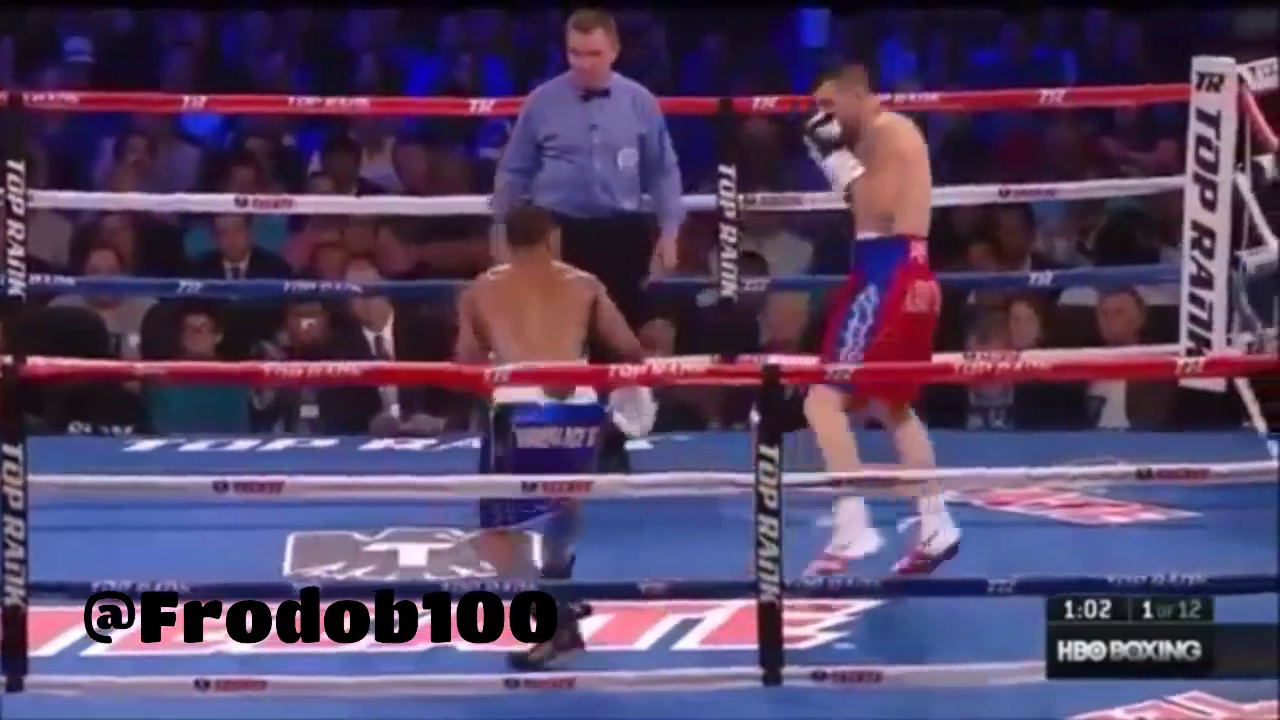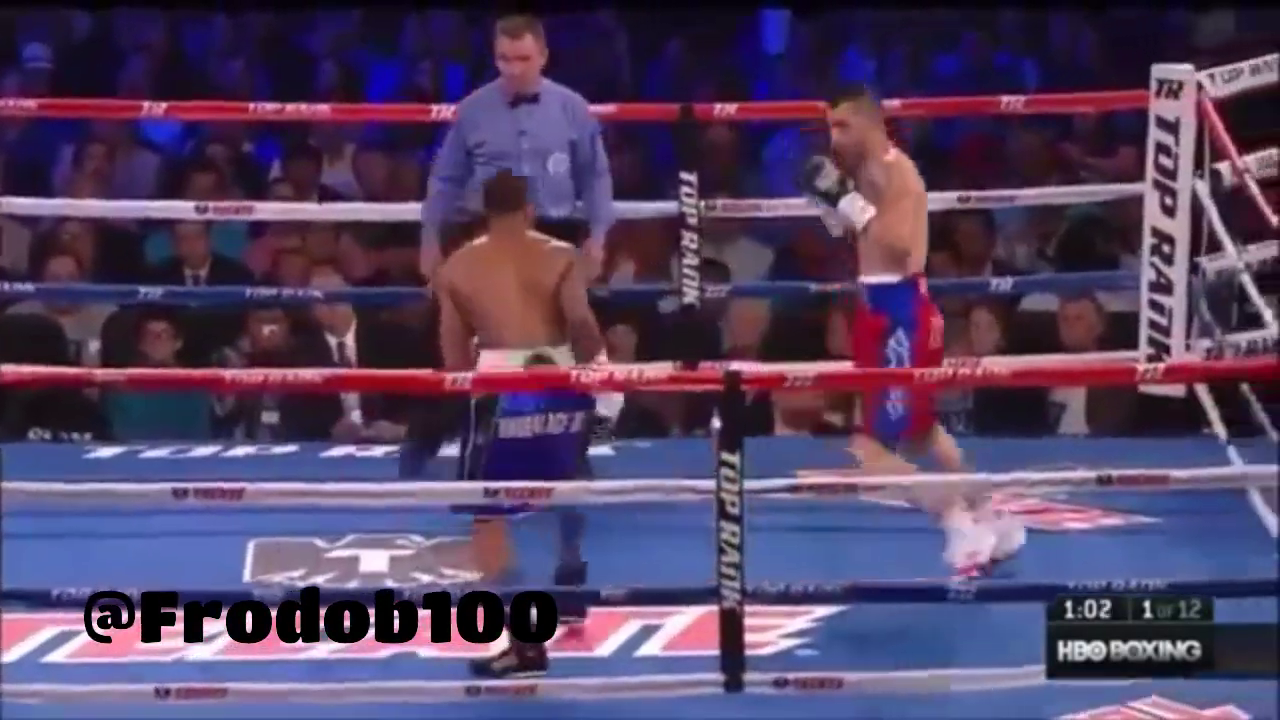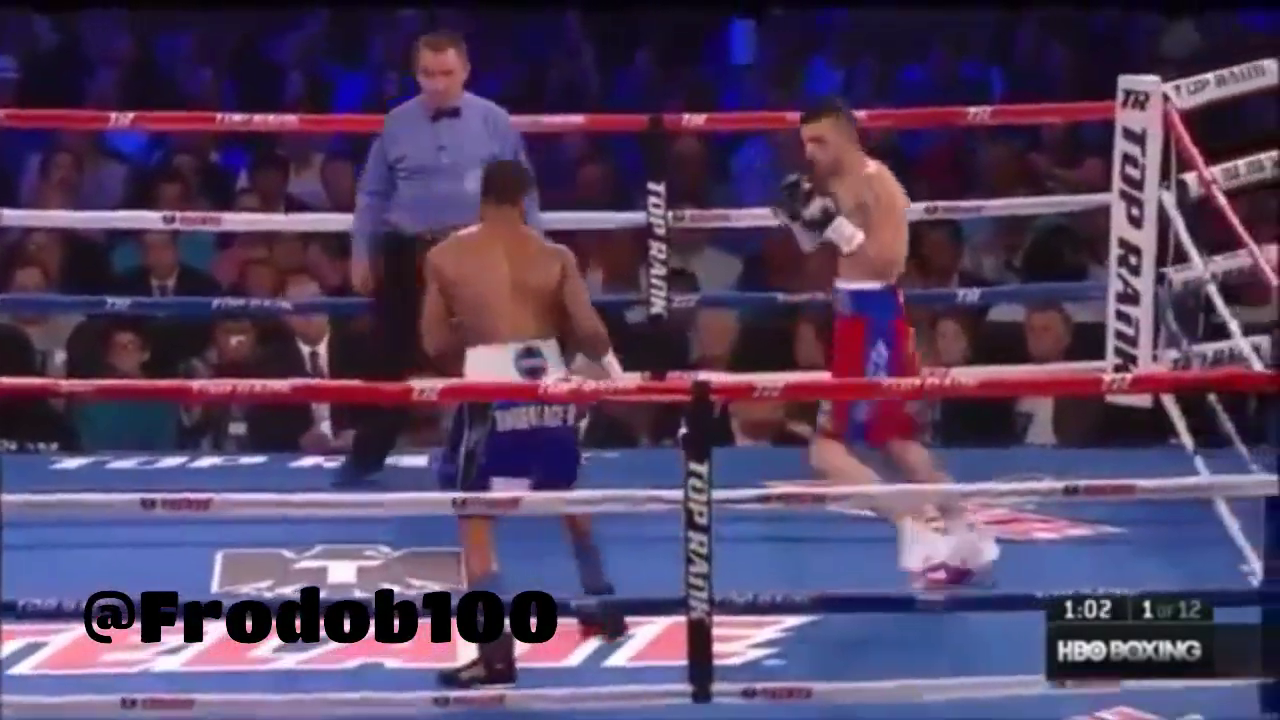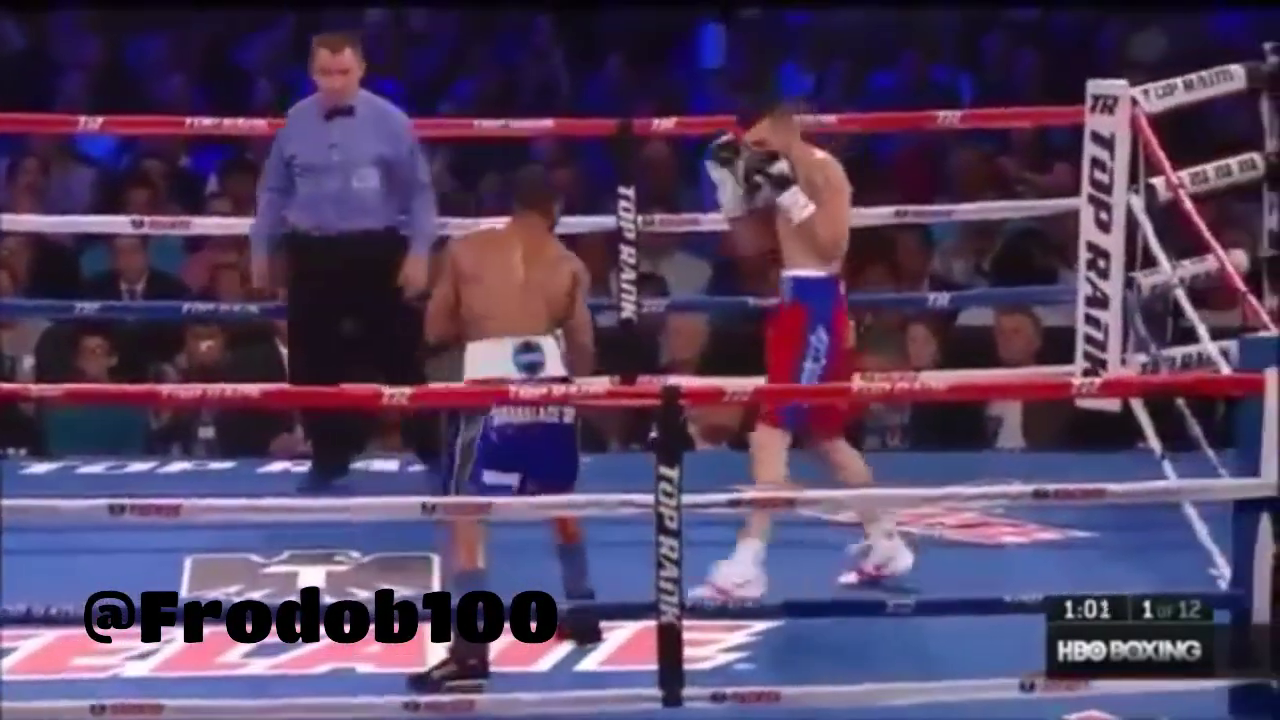
dt=0.2s
person 1, frame 1
left shoulder: (480, 291)
right shoulder: (583, 284)
left elbow: (468, 368)
right elbow: (627, 347)
right wrist: (635, 389)
left hip: (519, 410)
right hip: (579, 407)
left knee: (496, 532)
right knee: (568, 492)
left ankle: (551, 621)
right ankle: (556, 582)
person 1, frame 2
left shoulder: (455, 269)
right shoulder: (562, 255)
left elbow: (454, 359)
right elbow: (581, 322)
right wrist: (595, 363)
left hip: (501, 397)
right hip: (560, 390)
left knee: (487, 520)
left ankle: (525, 641)
right ankle: (570, 585)
person 1, frame 3
left shoulder: (445, 256)
right shoulder: (556, 256)
left elbow: (435, 343)
right elbow: (588, 328)
right wrist: (603, 360)
left hip: (490, 390)
right hip: (550, 384)
left knee: (474, 517)
right knee: (563, 498)
left ankle: (495, 652)
right ankle: (601, 607)
person 1, frame 4
left shoulder: (462, 249)
right shoulder: (569, 265)
left elbow: (436, 329)
right elbow: (581, 349)
right wrist: (569, 365)
left hip: (491, 384)
right hip: (549, 382)
left knee: (465, 516)
right knee: (557, 498)
left ankle: (469, 652)
right ankle: (581, 614)
person 2, frame 1
left shoulder: (885, 132)
right shoulder: (874, 137)
left elbow: (884, 207)
right elbow: (867, 203)
left wrist: (837, 155)
right wrist: (830, 153)
left hip: (886, 276)
right hip: (903, 278)
left knee: (823, 399)
right knee: (894, 408)
left ankle: (851, 528)
right ankle: (935, 525)
person 2, frame 2
left shoulder: (893, 171)
right shoulder: (873, 172)
left elbow: (897, 245)
right elbow: (864, 247)
left wrist: (847, 200)
right wrist: (832, 204)
left hip: (898, 316)
right hip: (882, 308)
left knee: (873, 447)
right knee: (919, 430)
left ankle: (966, 534)
right ankle: (993, 527)
person 2, frame 3
left shoulder: (877, 184)
right shoulder: (831, 186)
left elbow: (889, 261)
left wrist: (833, 224)
right wrist: (805, 225)
left hip: (876, 323)
right hip: (852, 318)
left knee: (828, 451)
right knee: (898, 442)
left ankle: (918, 535)
right ankle: (967, 539)
person 2, frame 4
left shoulder: (822, 170)
right shoulder: (779, 172)
left elbow: (834, 244)
right elbow: (748, 242)
left wrist: (787, 192)
right wrist: (727, 180)
left hip: (816, 314)
right hip: (797, 307)
left knee: (769, 436)
right knee: (826, 437)
left ankle: (746, 566)
right ankle: (885, 543)
person 3, frame 1
left shoulder: (640, 104)
right shoulder: (541, 104)
left elbow: (664, 173)
right elbow: (513, 171)
left wrist: (668, 233)
right wrist: (501, 231)
left hip: (621, 237)
right hip: (557, 235)
person 3, frame 2
left shoulder: (572, 109)
right shoulder: (473, 110)
left elbow: (595, 177)
right elbow: (445, 180)
left wrist: (596, 236)
right wrist: (431, 240)
left hip: (552, 236)
person 3, frame 3
left shoulder: (495, 123)
right shoulder: (397, 122)
left elbow: (521, 192)
right elbow: (373, 193)
right wrist: (361, 252)
right hip: (409, 254)
right knee: (389, 356)
right ankle: (366, 456)
person 3, frame 4
left shoulder: (390, 121)
right shoulder: (295, 122)
left elbow: (419, 191)
right elbow: (274, 191)
left wrist: (418, 252)
right wrist: (261, 249)
left hip: (374, 251)
right hip: (312, 253)
left knee: (397, 359)
right knee: (310, 363)
right ankle: (330, 458)
